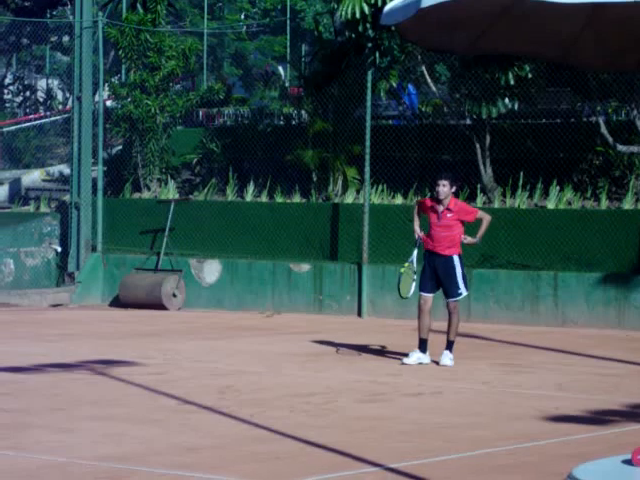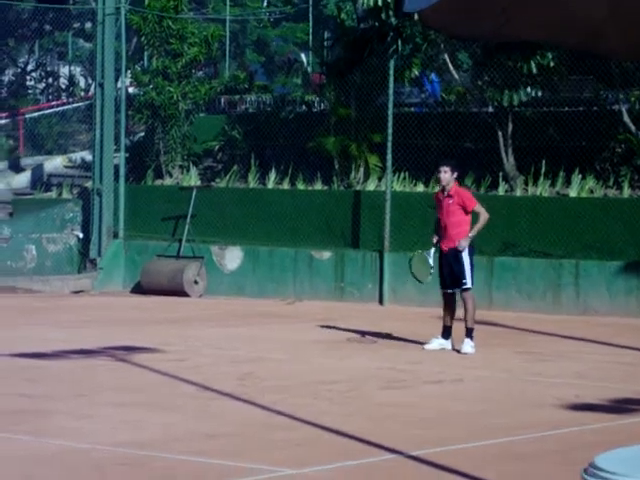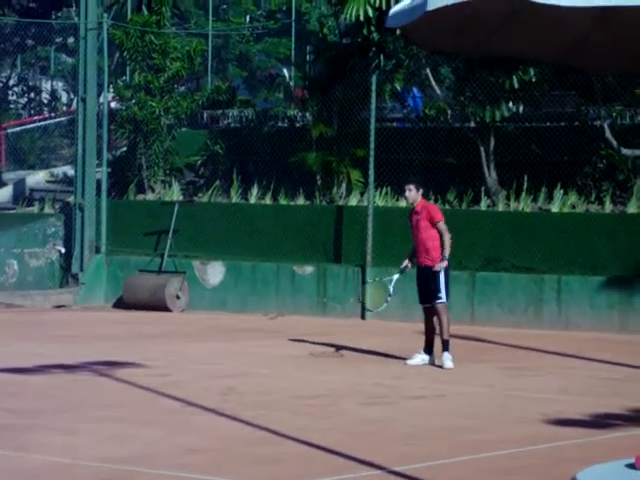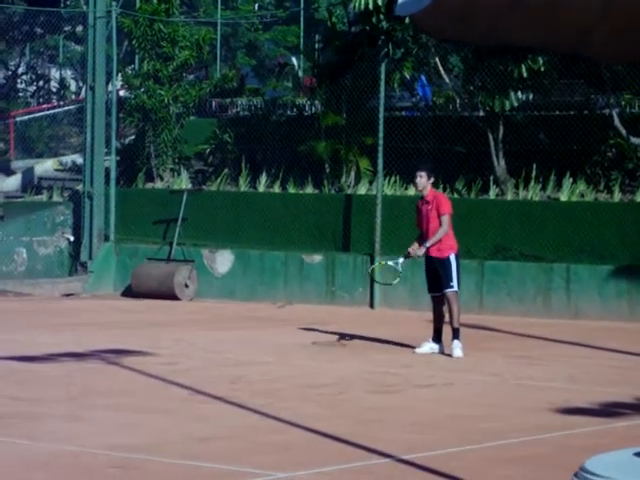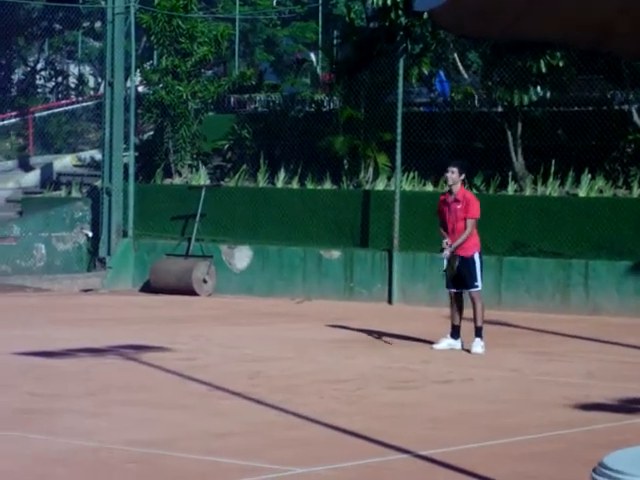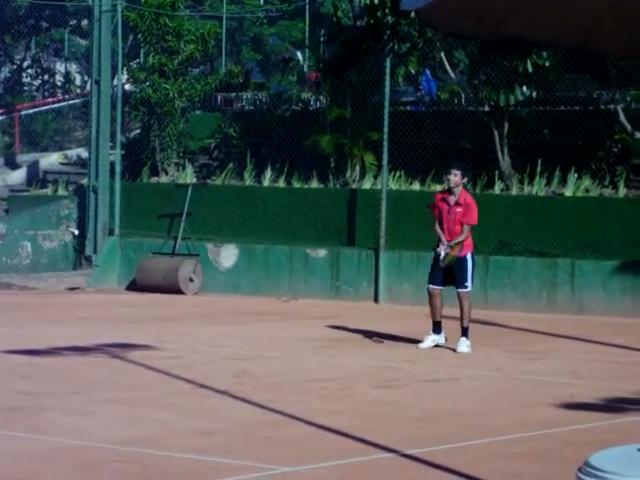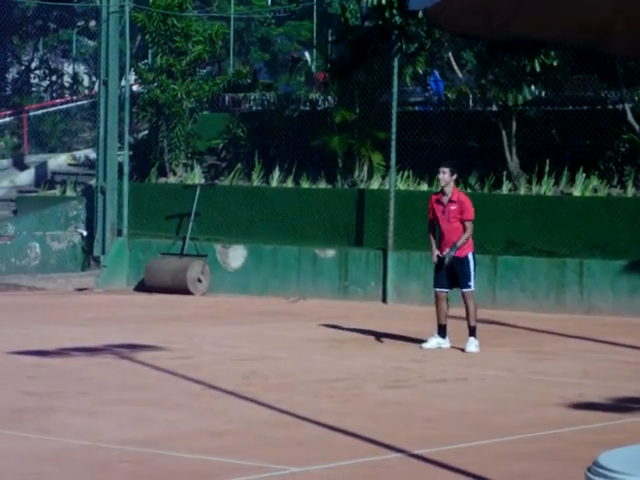
dt=0.5s
person 1, frame 1
left shoulder: (460, 208)
right shoulder: (427, 203)
left elbow: (486, 217)
right elbow: (416, 205)
left wrist: (476, 239)
right wrist: (416, 227)
left hip: (450, 259)
right hip: (431, 258)
left knee: (452, 306)
right knee: (424, 303)
left ankle: (448, 351)
right ankle: (422, 352)
person 1, frame 2
left shoulder: (462, 194)
right shoulder: (438, 196)
left elbow: (484, 215)
left wrist: (469, 237)
right wrist: (436, 234)
left hip: (460, 249)
right hip: (445, 250)
left knee: (466, 292)
right knee: (447, 294)
left ankle: (469, 339)
right ankle: (445, 338)
person 1, frame 3
left shoulder: (430, 209)
right shoulder: (413, 213)
left elbow: (446, 234)
left wrist: (444, 258)
right wrist: (410, 259)
left hip: (436, 266)
right hip: (422, 266)
left knee: (440, 306)
right knee: (427, 309)
left ankle: (446, 352)
right ankle: (427, 353)
person 1, frame 4
left shoulder: (440, 198)
right shoulder: (420, 204)
left elbow: (445, 228)
left wrist: (424, 246)
right wrist: (415, 246)
left hip: (446, 253)
right hip: (430, 255)
left knee: (450, 294)
right knee: (436, 298)
left ankle: (456, 341)
right ankle: (436, 341)
person 1, frame 5
left shoulder: (470, 199)
right shoulder: (443, 199)
left elbow: (469, 229)
left wrist: (452, 247)
right wrist: (446, 239)
left hip: (469, 252)
right hip: (452, 253)
left knee: (474, 294)
right knee: (454, 295)
left ankle: (478, 339)
right ankle: (454, 338)
person 1, frame 6
left shoulder: (469, 203)
right shoulder: (439, 197)
left elbow: (465, 233)
right elbow: (436, 224)
left wrist: (450, 245)
right wrist: (443, 241)
left hip: (462, 253)
right hip: (443, 250)
left knee: (463, 294)
right knee: (433, 290)
left ankle: (465, 338)
right ankle: (437, 333)
person 1, frame 7
left shoulder: (463, 200)
right shoulder: (434, 199)
left elbow: (469, 231)
left wrist: (454, 248)
right wrist: (434, 247)
left hip: (462, 253)
right hip: (442, 254)
left knee: (467, 294)
right knee: (440, 294)
left ankle: (473, 338)
right ankle: (441, 336)
